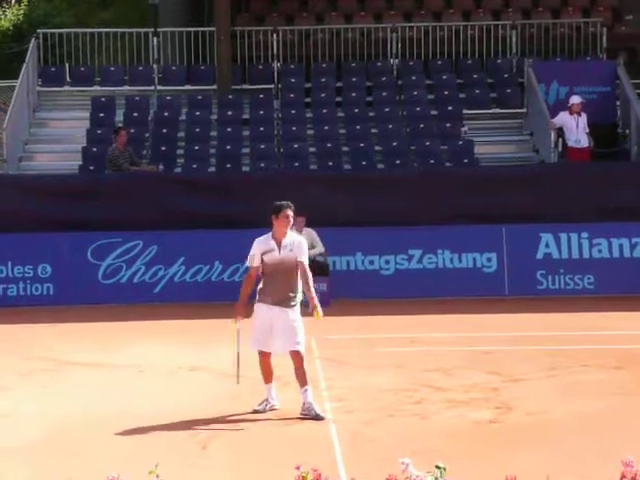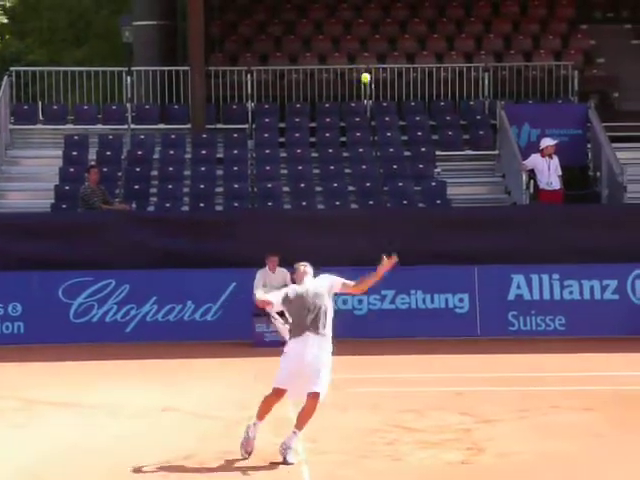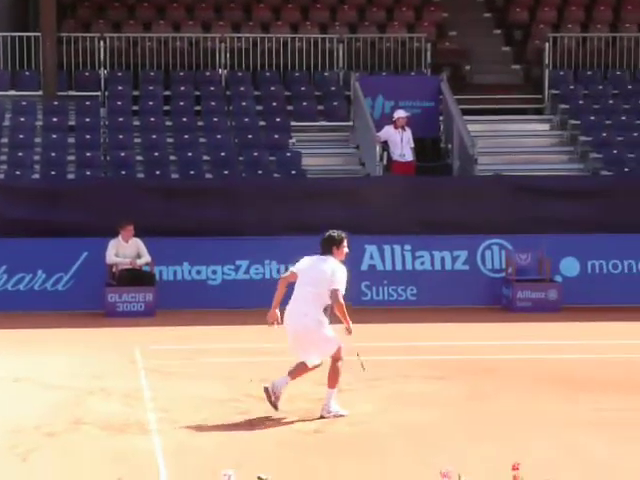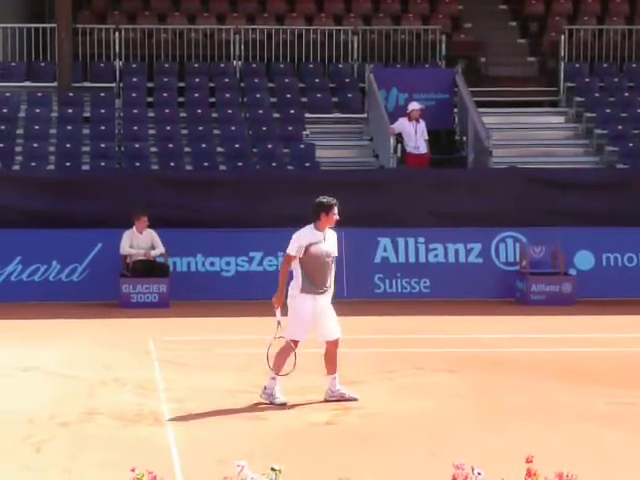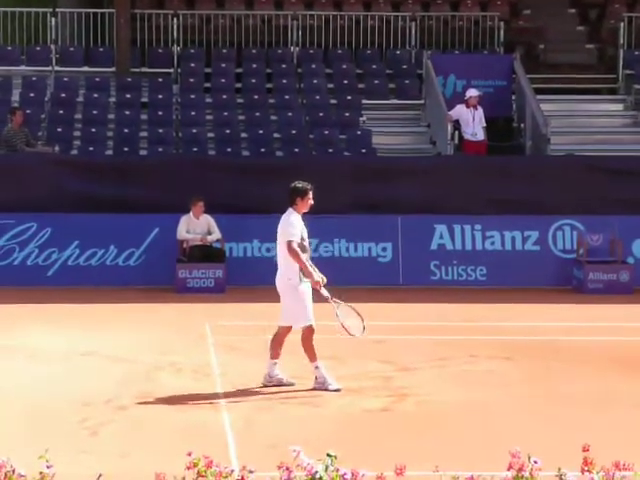
dt=1s
person 1, frame 1
left shoulder: (298, 242)
right shoulder: (260, 244)
left elbow: (305, 272)
right elbow: (251, 277)
left wrist: (312, 298)
right wrist: (241, 304)
left hip: (289, 308)
right hip: (264, 306)
left knee: (297, 354)
right knee: (264, 354)
left ankle: (308, 403)
right ankle: (271, 398)
person 1, frame 2
left shoulder: (326, 282)
right shoulder: (289, 292)
left elbow: (358, 288)
right elbow: (265, 300)
left wrist: (380, 271)
right wrist: (264, 300)
left hip: (321, 348)
right hip: (299, 345)
left knee: (313, 398)
right knee: (278, 392)
left ankle: (288, 445)
right ankle: (252, 431)
person 1, frame 3
left shoulder: (307, 261)
right shoulder: (338, 268)
left elbow: (283, 281)
right elbow: (336, 300)
left wrist: (274, 308)
right wrist: (347, 323)
left hip: (292, 319)
right hip: (312, 320)
left knee: (310, 363)
right knee: (336, 356)
left ankle: (278, 386)
right ankle: (329, 406)
person 1, frame 4
left shoulder: (332, 236)
right shoulder: (303, 236)
right elbow: (287, 263)
left wrist: (330, 286)
right wrist: (280, 292)
left hip: (322, 297)
right hip: (302, 297)
left knee: (333, 341)
right knee: (292, 343)
left ankle: (334, 389)
right ankle: (270, 388)
person 1, frame 5
left shoulder: (294, 219)
right shoulder: (291, 220)
right elbow: (292, 249)
left wrist: (316, 272)
right wrist: (310, 274)
left hip: (293, 280)
right hip: (293, 281)
left knee: (284, 328)
right knee: (308, 328)
left ankle: (272, 373)
right ankle: (320, 376)
